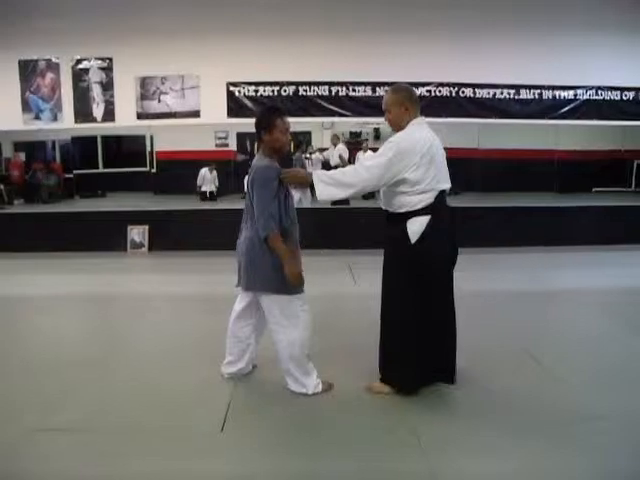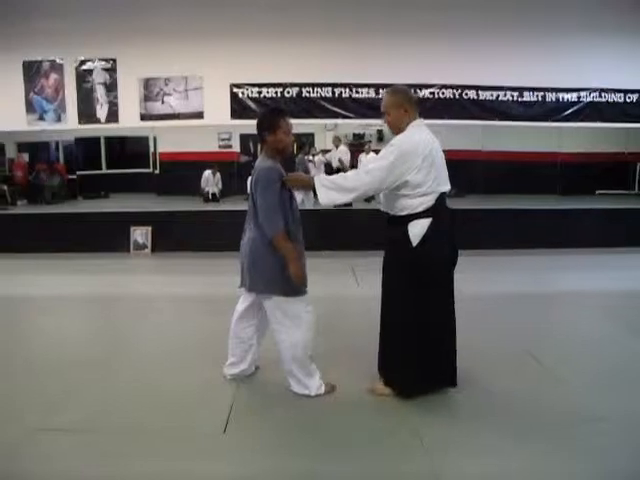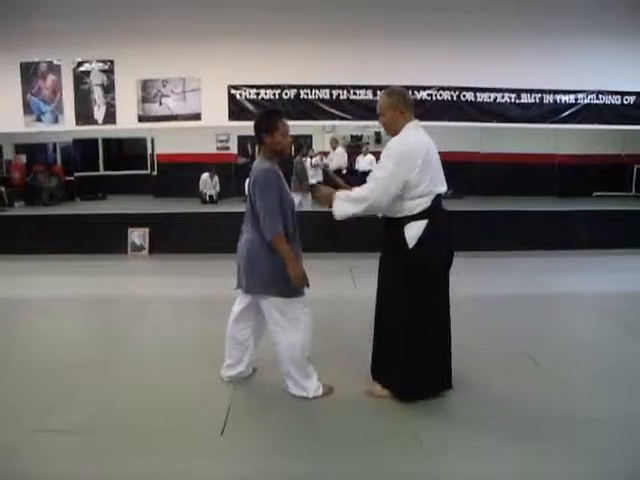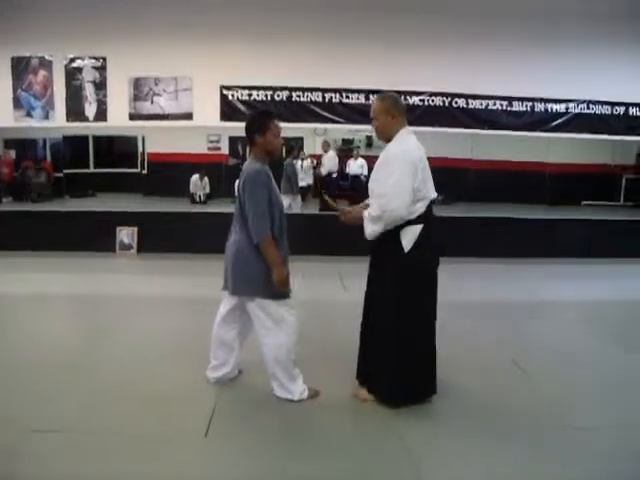
dt=0.2s
person 1, frame 1
left shoulder: (406, 143)
right shoulder: (425, 137)
left elbow: (365, 174)
left wrist: (310, 177)
left hip: (416, 232)
right hip: (432, 227)
left knee: (406, 305)
right knee: (430, 302)
left ankle: (401, 376)
right ankle: (434, 367)
person 1, frame 2
left shoulder: (407, 145)
right shoulder: (424, 139)
left elbow: (367, 179)
left wrist: (312, 182)
left hip: (417, 235)
right hip: (431, 229)
left knee: (407, 308)
right knee: (429, 305)
left ankle: (403, 379)
right ankle: (433, 371)
person 1, frame 3
left shoulder: (403, 146)
right shoulder: (419, 140)
left elbow: (378, 193)
left wrist: (335, 198)
left hip: (413, 235)
right hip: (427, 231)
left knee: (405, 310)
right knee: (425, 308)
left ankle: (403, 381)
right ankle: (429, 375)
person 1, frame 4
left shoulder: (398, 152)
right shoulder: (407, 146)
left elbow: (394, 206)
left wrist: (361, 216)
right wrist: (366, 206)
left hip: (406, 241)
right hip: (413, 237)
left knee: (394, 314)
right knee: (408, 312)
left ankle: (390, 386)
right ankle: (412, 380)
person 2, frame 1
left shoulder: (264, 166)
right shoulder: (267, 170)
right elbow: (266, 224)
left wrist: (288, 255)
right wrist: (288, 260)
left hip: (254, 254)
right hip: (267, 257)
left knee: (247, 311)
right knee: (293, 319)
left ankle: (235, 365)
right ankle: (304, 382)
person 2, frame 2
left shoulder: (267, 167)
right shoulder: (269, 171)
right elbow: (273, 225)
left wrist: (291, 255)
right wrist: (293, 261)
left hip: (257, 255)
right hip: (271, 258)
left knee: (249, 312)
right knee: (296, 320)
left ankle: (237, 366)
right ankle: (307, 383)
person 2, frame 3
left shoulder: (264, 169)
right shoulder: (267, 173)
right elbow: (272, 226)
left wrist: (289, 258)
right wrist: (292, 262)
left hip: (254, 257)
right hip: (268, 260)
left knee: (246, 314)
right knee: (294, 321)
left ankle: (235, 368)
right ankle: (305, 385)
person 2, frame 4
left shoulder: (253, 169)
right shoulder: (258, 173)
right elbow: (259, 228)
left wrist: (274, 262)
right wrist: (277, 266)
left hip: (241, 258)
right hip: (255, 262)
left knee: (232, 316)
right knee: (280, 324)
left ankle: (220, 369)
right ankle: (290, 388)
